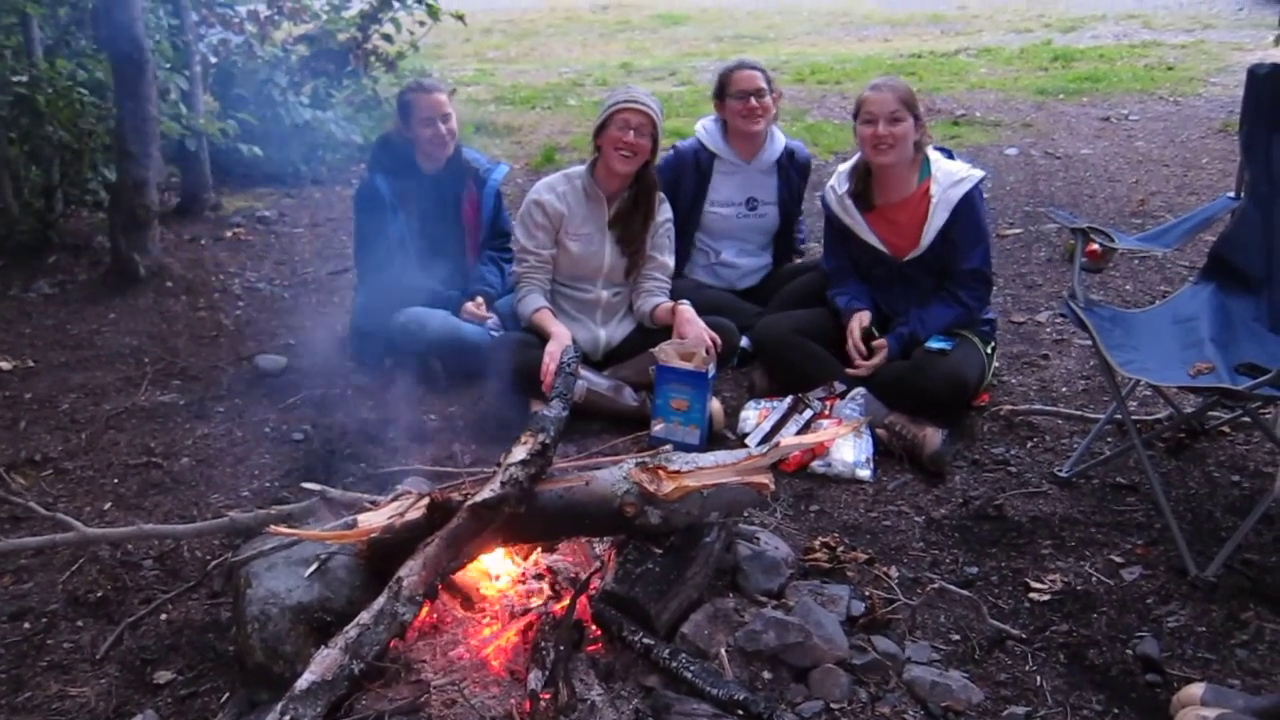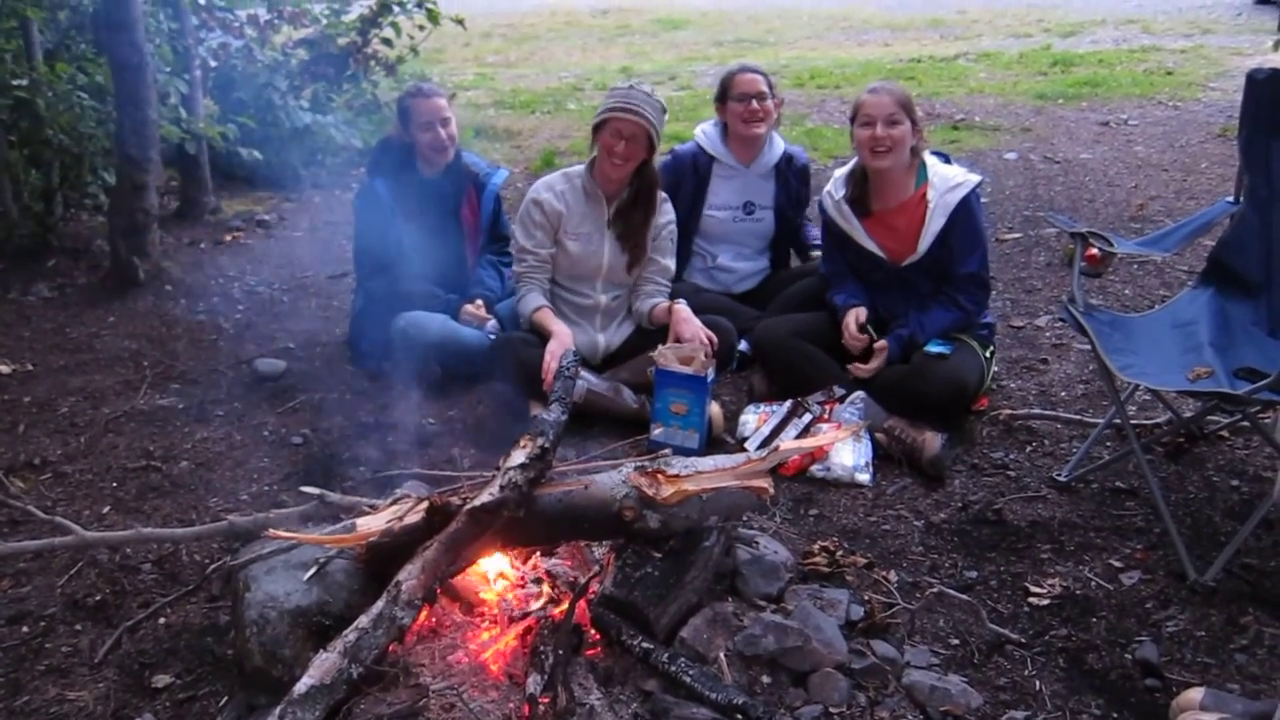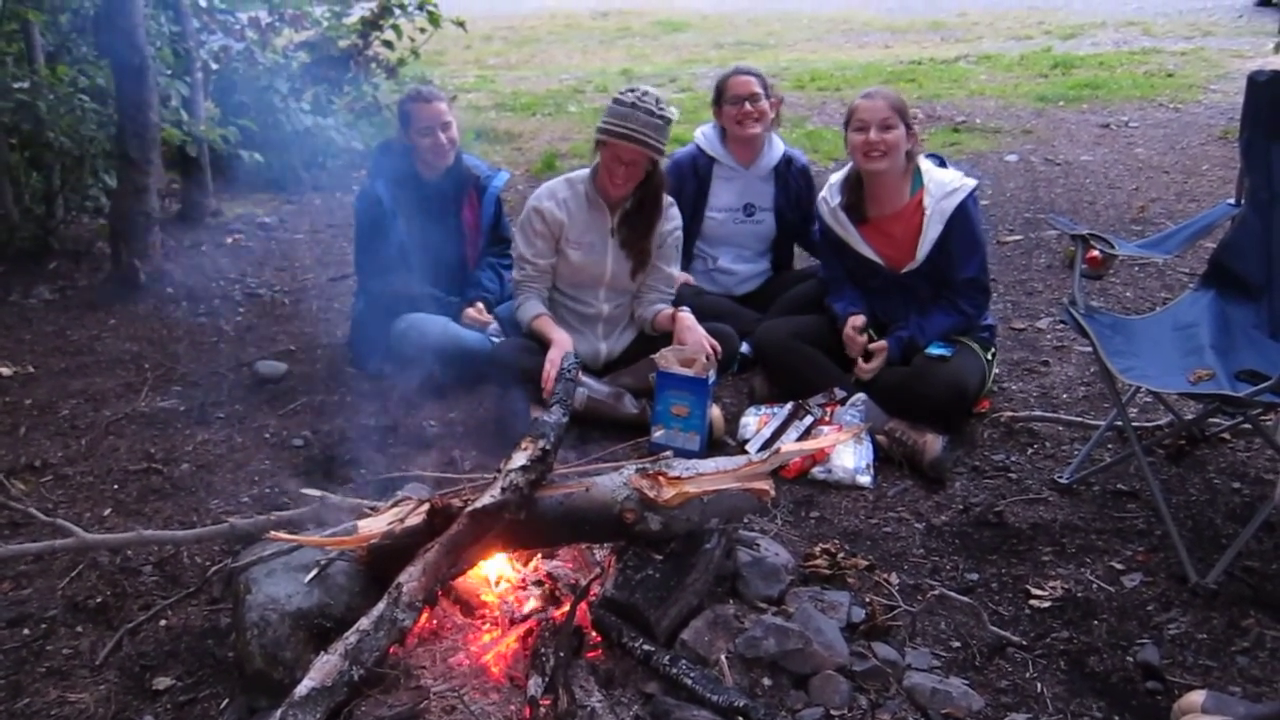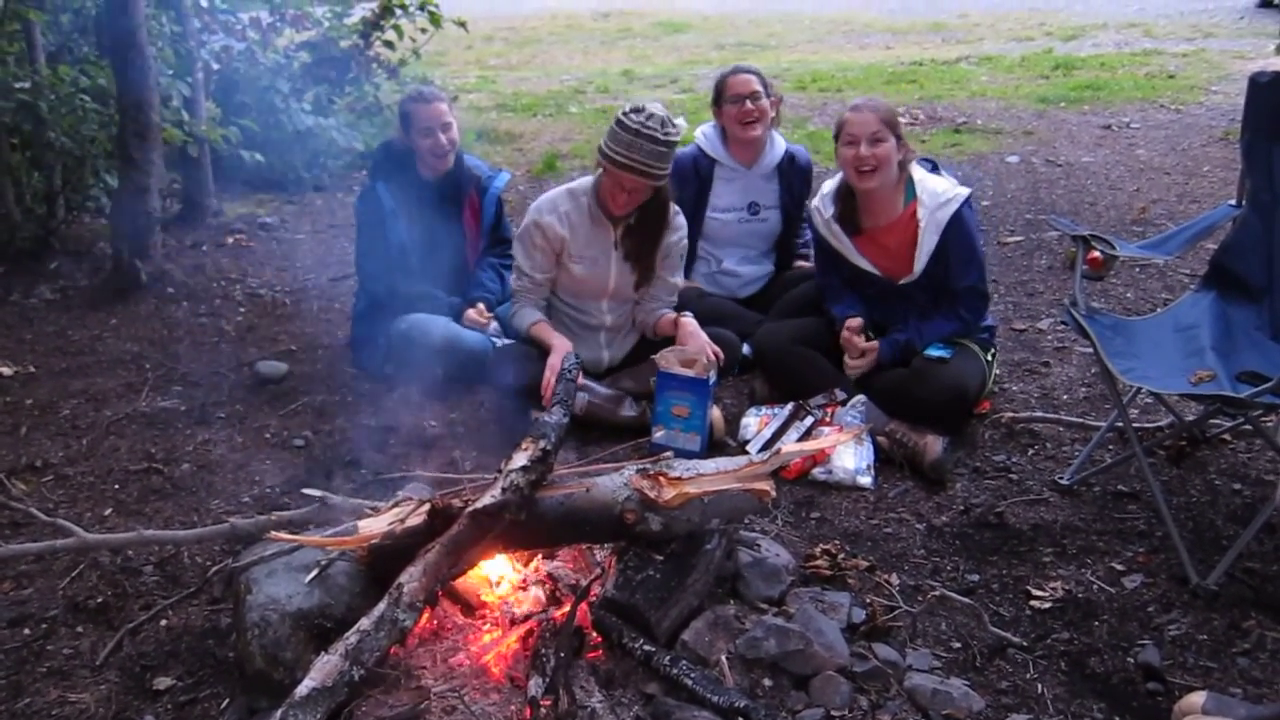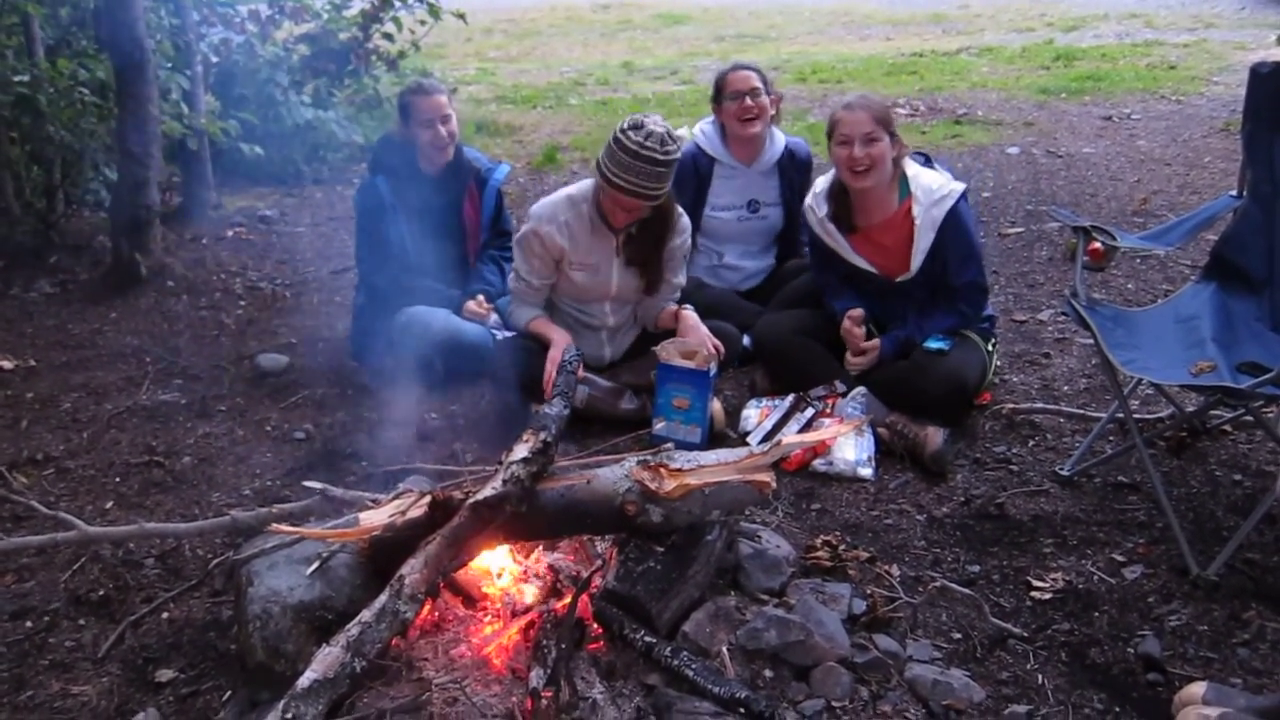
dt=0.2s
person 1, frame 1
left shoulder: (956, 190)
right shoulder: (842, 191)
left elbow: (969, 289)
right elbow: (841, 271)
left wrist: (898, 342)
right wrist: (854, 313)
left hip: (947, 327)
right hip: (872, 323)
left knee: (947, 380)
right knee: (771, 334)
left ankle: (826, 387)
right ankle: (889, 420)
person 1, frame 2
left shoulder: (953, 193)
right shoulder: (839, 196)
left elbow: (968, 294)
right elbow: (839, 274)
left wrist: (898, 344)
right wrist: (852, 310)
left hip: (946, 331)
right hip: (871, 326)
left knee: (946, 384)
right knee: (770, 338)
left ankle: (820, 390)
right ankle: (889, 425)
person 1, frame 3
left shoulder: (950, 198)
right shoulder: (835, 201)
left elbow: (968, 298)
right elbow: (838, 280)
left wrist: (897, 346)
right wrist: (852, 318)
left hip: (946, 333)
right hip: (872, 330)
left knee: (947, 387)
right knee: (771, 340)
left ankle: (827, 393)
right ankle: (891, 427)
person 1, frame 4
left shoulder: (944, 206)
right shoulder: (828, 210)
left elbow: (968, 305)
right elbow: (835, 287)
left wrist: (890, 349)
right wrist: (849, 322)
left hip: (947, 336)
right hip: (870, 333)
left knee: (947, 390)
right knee: (772, 343)
left ankle: (825, 394)
right ankle: (888, 427)
person 1, frame 5
left shoulder: (940, 201)
right shoulder: (822, 206)
left elbow: (967, 299)
right elbow: (832, 283)
left wrist: (892, 346)
right wrist: (849, 317)
left hip: (947, 328)
right hip: (872, 326)
left knee: (947, 382)
right knee: (772, 334)
right ankle: (889, 420)
person 2, frame 1
left shoulder: (656, 207)
right shoulder: (549, 196)
left elbow: (649, 292)
right elbow: (530, 286)
left wrist: (679, 309)
right wrist: (557, 332)
left hip: (624, 342)
right hip: (565, 340)
left knee: (721, 336)
right knee: (508, 351)
left ankle: (574, 390)
right ankle: (649, 403)
person 2, frame 2
left shoulder: (658, 208)
right shoulder: (549, 195)
left elbow: (649, 296)
right elbow: (530, 286)
left wrist: (676, 311)
right wrist: (558, 330)
left hip: (625, 344)
right hip: (563, 342)
left knee: (720, 336)
right knee: (507, 350)
left ankle: (573, 391)
right ankle: (648, 405)
person 2, frame 3
left shoulder: (665, 214)
right shoulder: (551, 202)
left elbow: (651, 302)
right elbow: (529, 294)
left wrist: (680, 318)
right wrist: (558, 338)
left hip: (628, 349)
right hip: (564, 347)
left knee: (722, 342)
right knee: (508, 358)
left ankle: (574, 396)
right ankle: (646, 409)
person 2, frame 4
left shoulder: (669, 222)
right shoulder: (551, 212)
left elbow: (653, 308)
right elbow: (526, 303)
left wrist: (683, 323)
right wrist: (557, 343)
left hip: (629, 353)
right hip: (565, 352)
left knee: (723, 346)
right knee: (508, 364)
left ankle: (578, 399)
right ankle: (641, 412)
person 2, frame 5
left shoulder: (674, 224)
right shoulder: (552, 217)
left elbow: (653, 306)
right elbow: (523, 304)
left wrist: (683, 316)
right wrist: (557, 336)
left hip: (631, 348)
right hip: (566, 348)
left knee: (725, 340)
right knee: (510, 356)
left ankle: (581, 393)
right ankle: (646, 406)
person 3, frame 1
left shoulder: (479, 173)
right shoulder: (378, 189)
left elbow: (498, 245)
right elbow: (380, 274)
left wrist: (482, 295)
right wrist: (453, 304)
left hip: (472, 302)
right hip: (408, 308)
right knee: (413, 327)
person 3, frame 2
left shoulder: (479, 177)
right shoulder: (379, 192)
left elbow: (497, 248)
right elbow: (379, 278)
left wrist: (481, 298)
right wrist: (452, 307)
left hip: (472, 305)
right hip: (407, 312)
right knee: (413, 332)
person 3, frame 3
left shoulder: (480, 180)
right shoulder: (380, 196)
left elbow: (498, 251)
right elbow: (381, 281)
left wrist: (481, 301)
right wrist: (454, 310)
left hip: (473, 308)
right hip: (408, 315)
right knee: (414, 335)
person 3, frame 4
left shoulder: (481, 181)
right shoulder: (380, 196)
left elbow: (499, 252)
right elbow: (382, 280)
left wrist: (482, 302)
right wrist: (455, 310)
left hip: (473, 307)
right hip: (408, 315)
right knee: (416, 335)
person 3, frame 5
left shoulder: (481, 173)
right shoulder: (380, 191)
left elbow: (500, 245)
right elbow: (381, 275)
left wrist: (483, 294)
right wrist: (454, 303)
left hip: (474, 301)
right hip: (406, 309)
right knee: (418, 329)
person 4, frame 1
left shoulder: (794, 158)
right shoulder: (688, 158)
left wrist: (795, 254)
left hip: (765, 282)
right hip: (703, 286)
right knee: (676, 295)
left ankle: (751, 338)
person 4, frame 2
left shoulder: (793, 164)
right shoulder: (686, 162)
left wrist: (813, 252)
left hip: (763, 286)
right hip: (700, 290)
right knee: (672, 298)
left ankle: (749, 341)
person 4, frame 3
left shoulder: (793, 166)
right shoulder: (688, 165)
left elbow: (807, 226)
left hip: (764, 289)
right hip: (703, 292)
right knee: (676, 300)
left ankle: (751, 344)
person 4, frame 4
left shoulder: (795, 162)
right shoulder: (689, 165)
left wrist: (801, 257)
left hip: (766, 289)
right hip: (705, 295)
right knee: (679, 303)
left ankle: (753, 346)
person 4, frame 5
left shoulder: (795, 156)
right shoulder: (691, 161)
left wrist: (799, 257)
left hip: (767, 283)
right hip: (706, 287)
right knee: (682, 295)
left ankle: (753, 336)
